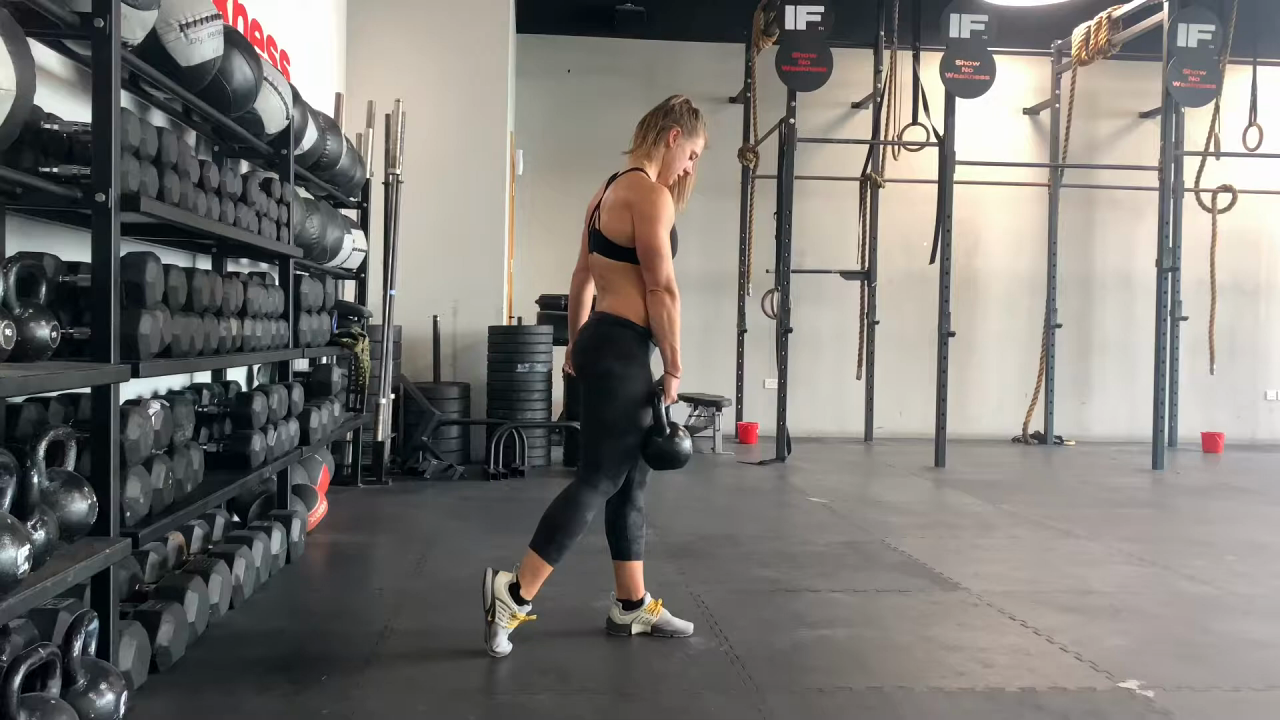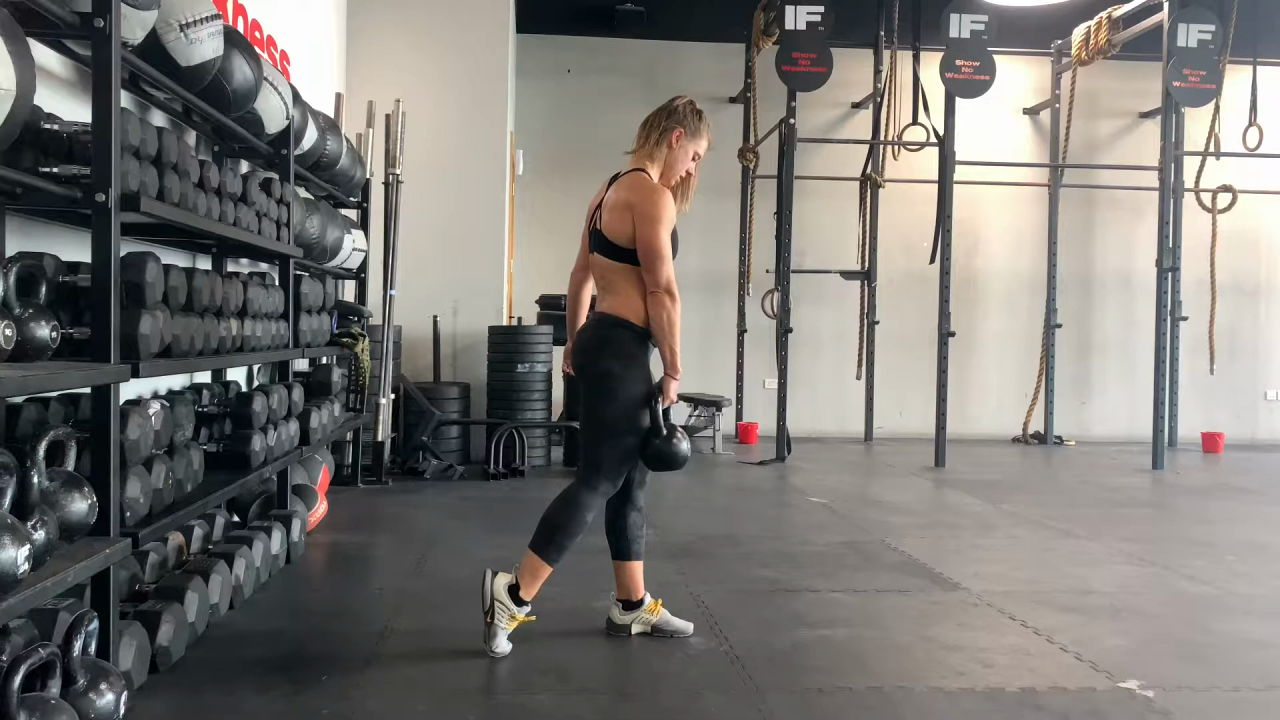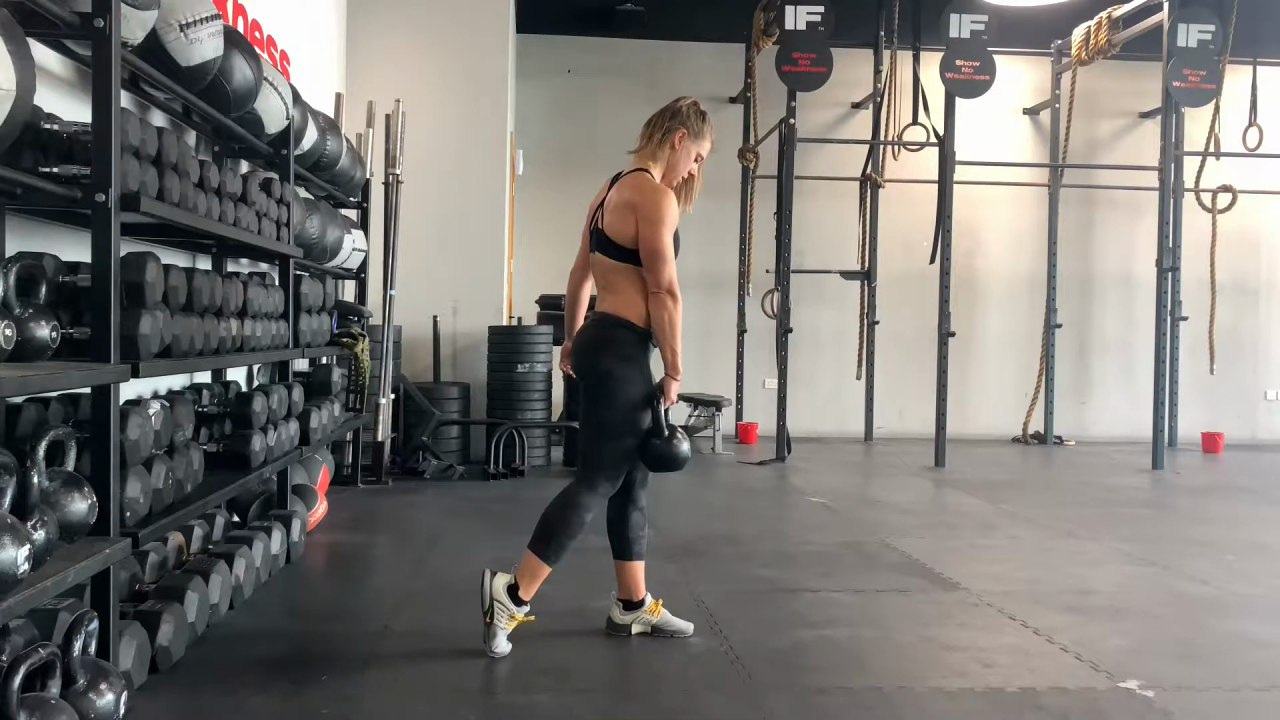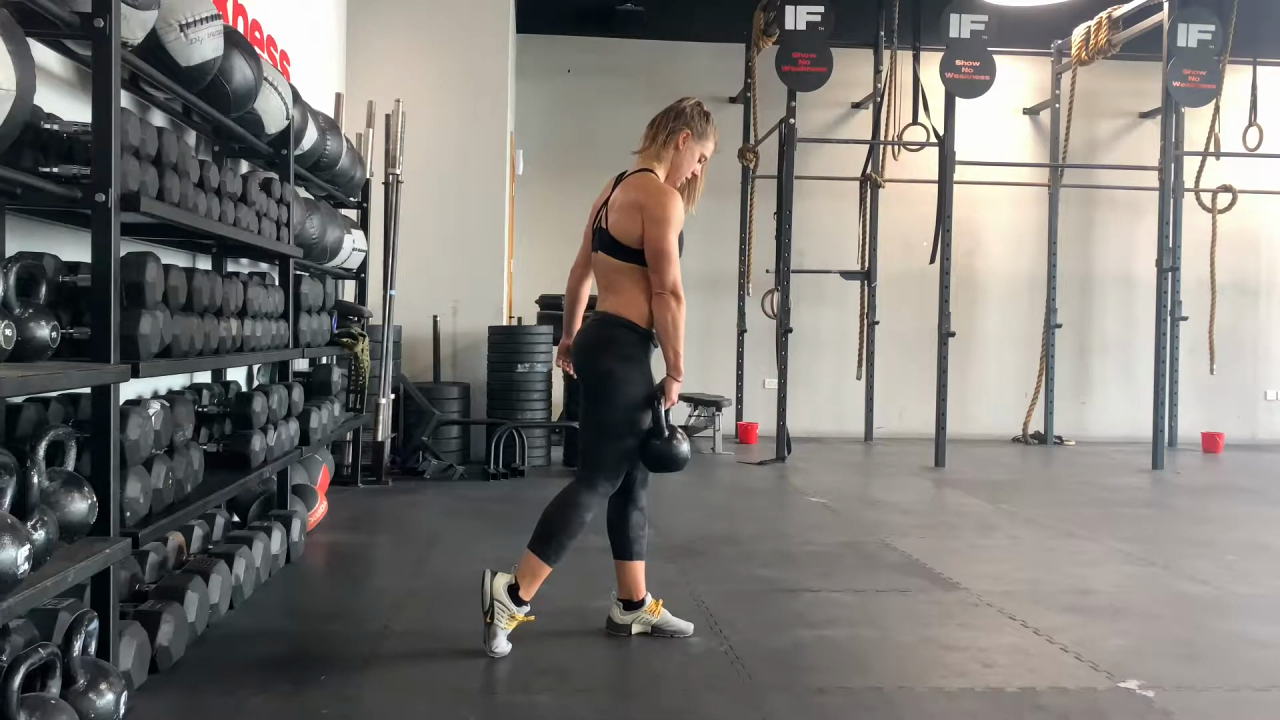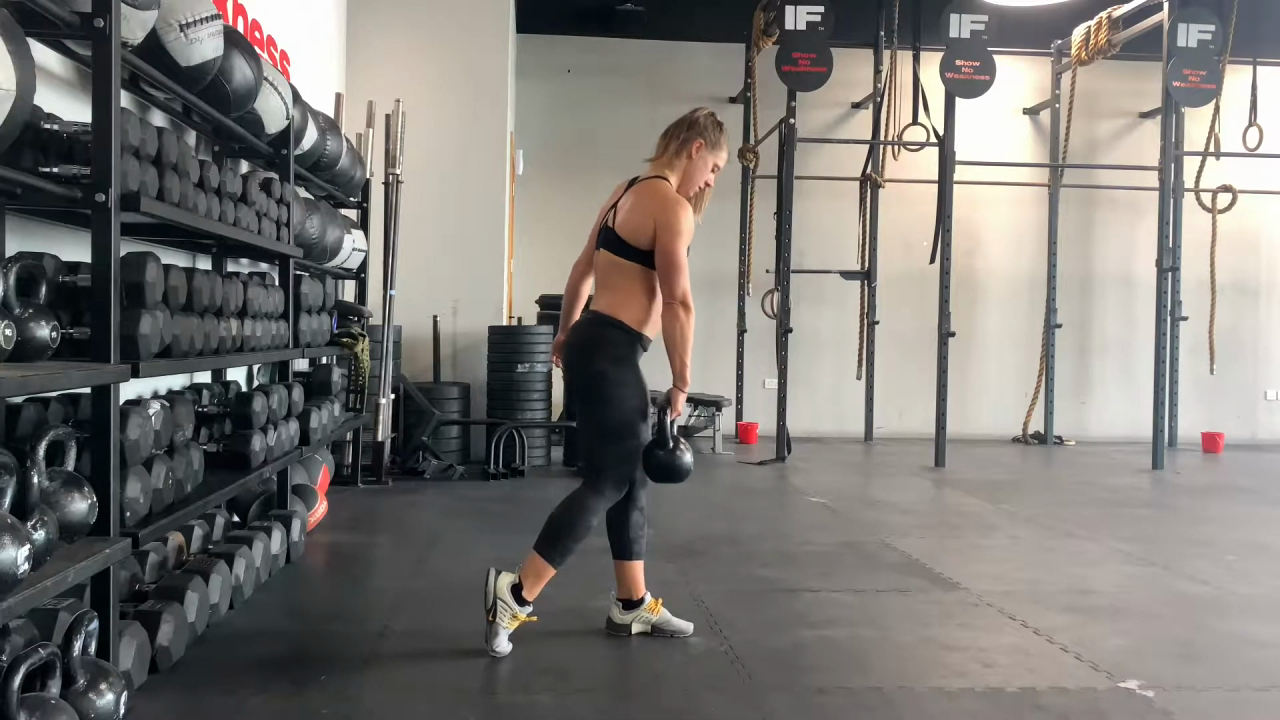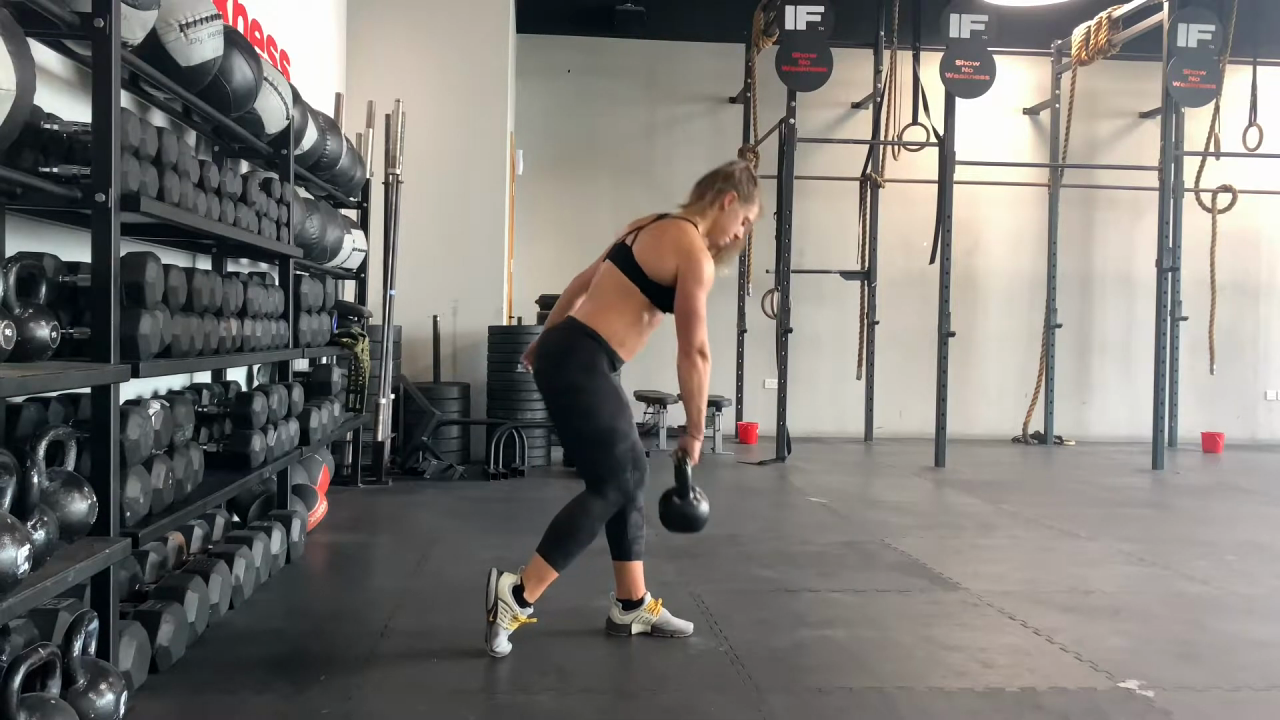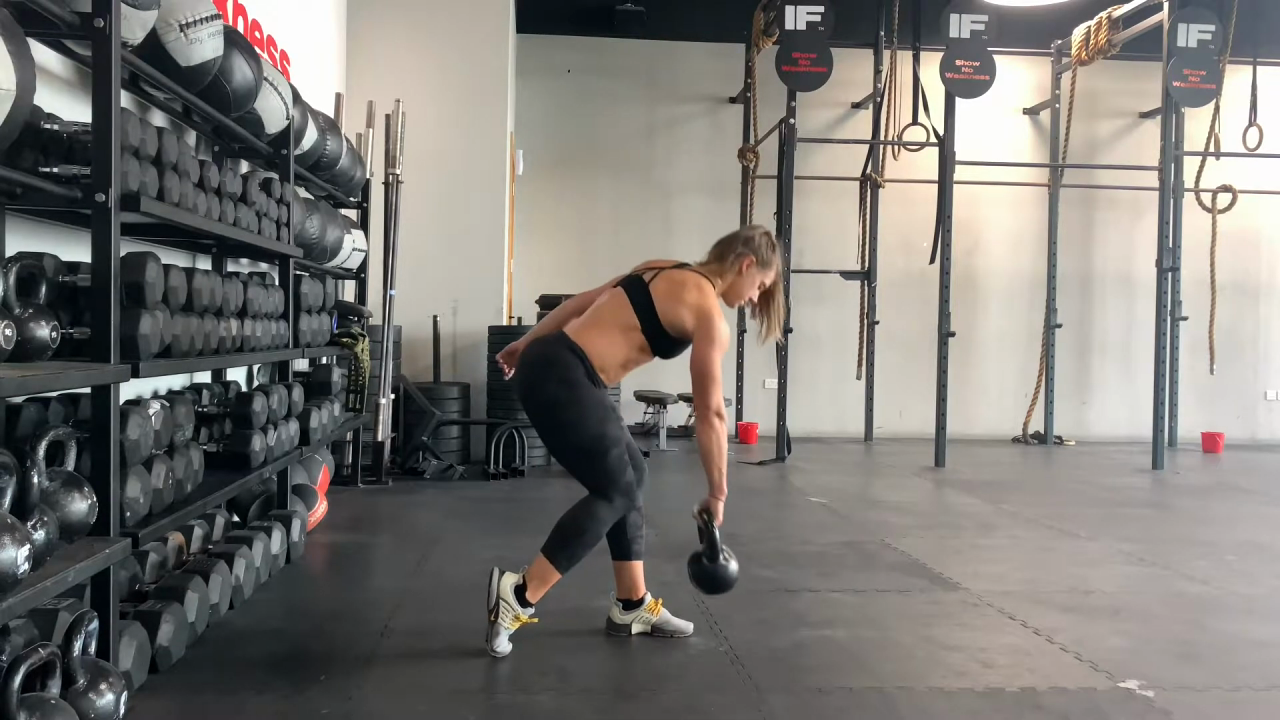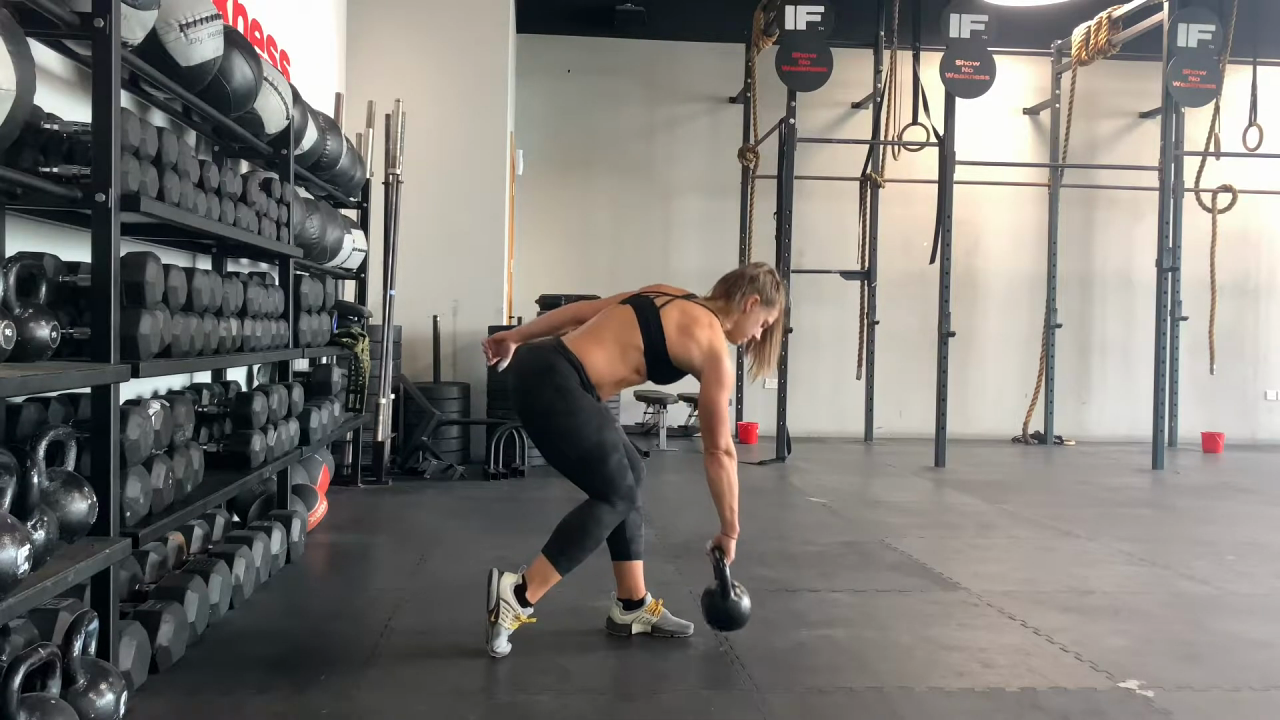
dt=0.3s
person 1, frame 1
left shoulder: (612, 189)
right shoulder: (651, 194)
left elbow: (582, 275)
right elbow: (661, 289)
left wrist: (576, 343)
right wrist: (673, 367)
left hip: (601, 342)
right hip: (622, 350)
left knee: (630, 480)
right knee: (599, 479)
left ankle: (631, 605)
right ankle: (512, 593)
person 1, frame 2
left shoulder: (613, 189)
right shoulder: (652, 196)
left elbow: (581, 275)
right elbow: (661, 291)
left wrist: (574, 342)
right wrist: (673, 370)
left hip: (601, 343)
right hip: (620, 352)
left knee: (629, 480)
right knee: (599, 481)
left ankle: (632, 606)
right ankle: (512, 595)
person 1, frame 3
left shoulder: (613, 188)
right shoulder: (655, 196)
left elbow: (581, 272)
right elbow: (663, 292)
left wrist: (572, 340)
right wrist: (674, 370)
left hip: (600, 342)
right hip: (621, 352)
left knee: (631, 480)
right knee: (598, 480)
left ankle: (632, 605)
right ankle: (511, 593)
person 1, frame 4
left shoulder: (616, 188)
right shoulder: (660, 197)
left elbow: (581, 271)
right elbow: (668, 292)
left wrist: (569, 336)
right wrist: (676, 371)
left hip: (601, 341)
right hip: (621, 352)
left knee: (631, 479)
right knee: (598, 480)
left ankle: (633, 606)
right ankle: (511, 595)
person 1, frame 5
left shoulder: (627, 192)
right shoulder: (671, 205)
left elbow: (582, 270)
right elbow: (677, 302)
left wrist: (565, 334)
right wrist: (682, 383)
left hip: (592, 342)
right hip: (610, 352)
left knee: (630, 477)
right knee: (605, 483)
left ankle: (632, 605)
right ankle: (514, 594)
person 1, frame 6
left shoulder: (651, 227)
right shoulder: (695, 254)
left elbow: (584, 280)
right elbow: (693, 354)
left wrist: (546, 338)
right wrist: (694, 434)
left hip: (564, 351)
right hip: (580, 365)
left knee: (631, 474)
right knee: (610, 486)
left ankle: (631, 606)
right ankle: (513, 596)
person 1, frame 7
left shoulder: (666, 272)
right shoulder: (708, 313)
left elbow: (582, 302)
right elbow: (710, 414)
left wrist: (524, 344)
right wrist: (717, 495)
left hip: (545, 362)
right hip: (559, 377)
left knee: (630, 474)
right knee: (614, 491)
left ankle: (632, 606)
right ankle: (517, 596)
person 1, frame 8
left shoulder: (669, 298)
right shoulder: (713, 349)
left elbow: (584, 310)
right elbow: (719, 451)
left wrist: (516, 337)
right wrist: (730, 530)
left hip: (542, 366)
right hip: (553, 383)
left knee: (628, 474)
right knee: (615, 494)
left ankle: (632, 606)
right ankle: (517, 596)
